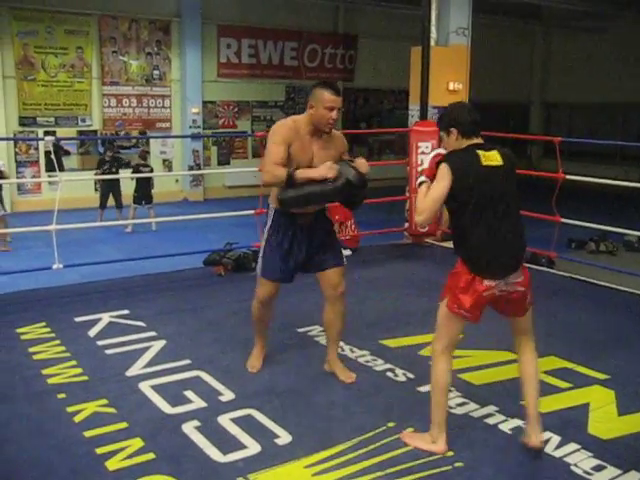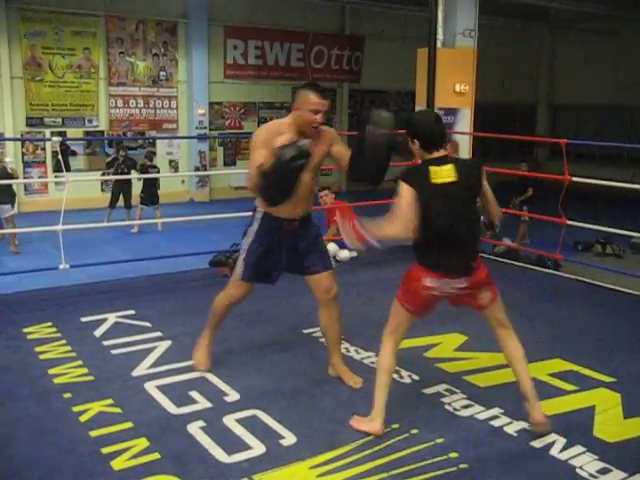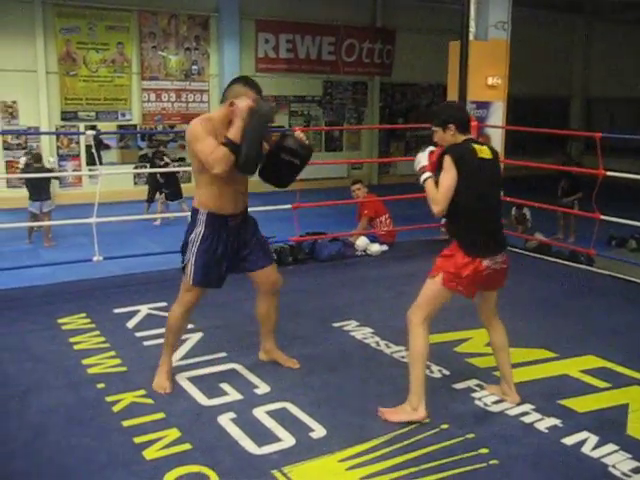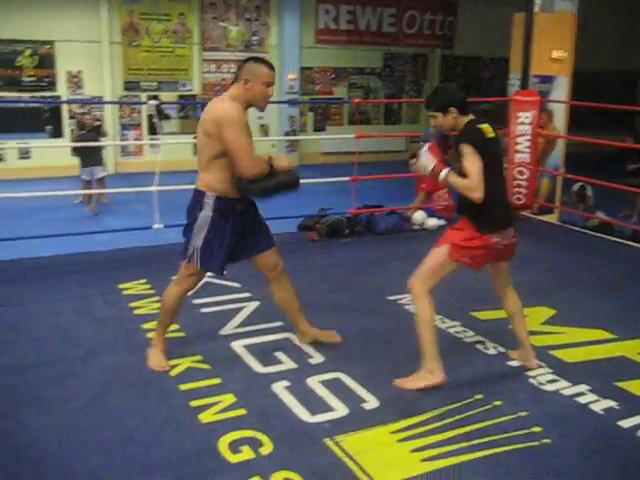
dt=1s
person 1, frame 1
left shoulder: (453, 163)
right shoulder: (505, 159)
left elbow: (422, 217)
left wrist: (427, 178)
left hip: (474, 273)
right hip: (513, 271)
left knee: (441, 350)
right knee: (525, 344)
left ankle: (436, 437)
right ankle: (534, 428)
person 1, frame 2
left shoulder: (412, 178)
right shoulder: (473, 169)
left elbow: (405, 230)
right elbow: (495, 213)
left wrist: (364, 231)
left hip: (427, 274)
right hip: (469, 271)
left knee: (391, 338)
right knee: (503, 328)
left ankle: (376, 418)
right ankle: (534, 407)
person 1, frame 3
left shoulder: (454, 154)
right shoulder: (491, 154)
left elbow: (438, 206)
left wrist: (426, 172)
left hip: (466, 253)
right hip: (496, 252)
left knee: (417, 316)
right knee: (490, 316)
left ankle: (415, 404)
right ankle: (508, 388)
person 1, frame 4
left shoulder: (469, 139)
right shoulder: (484, 130)
left elbow: (476, 192)
left wrist: (439, 170)
right wrist: (442, 167)
left hip: (476, 228)
right hip: (500, 227)
left knee: (418, 285)
right knee: (503, 286)
left ankle: (432, 369)
right ankle: (527, 352)
person 2, frame 1
left shoulder: (336, 139)
right shoulder: (284, 129)
left elbow: (343, 174)
right elbow: (268, 175)
left wrist: (358, 168)
right wrist: (312, 173)
left hip: (318, 220)
right hip: (284, 221)
left knee: (336, 290)
right knee: (265, 294)
left ankle: (333, 358)
right ankle: (259, 346)
person 2, frame 2
left shoulder: (326, 136)
right shoulder: (268, 133)
left elbow: (352, 166)
right elbow: (253, 184)
right wrist: (275, 154)
left hip: (304, 226)
right hip: (268, 224)
left knee: (329, 294)
right knee: (236, 291)
left ankle: (337, 363)
right ankle: (205, 339)
person 2, frame 3
left shoulder: (247, 128)
right shoulder: (200, 127)
left elbow: (269, 163)
right elbow: (219, 166)
left wrist: (289, 145)
right wrist: (238, 121)
left hip: (242, 220)
right hip: (209, 223)
left knee: (271, 283)
right knee: (188, 298)
left ankle: (268, 347)
right ankle: (165, 364)
person 2, frame 4
left shoulder: (234, 109)
right shoulder: (227, 110)
right elbow: (248, 169)
left wrist: (270, 166)
right wrist: (278, 166)
left hip: (239, 204)
right hip: (213, 206)
left knee: (274, 268)
right knee: (188, 279)
left ankle: (303, 329)
right ankle: (159, 342)
